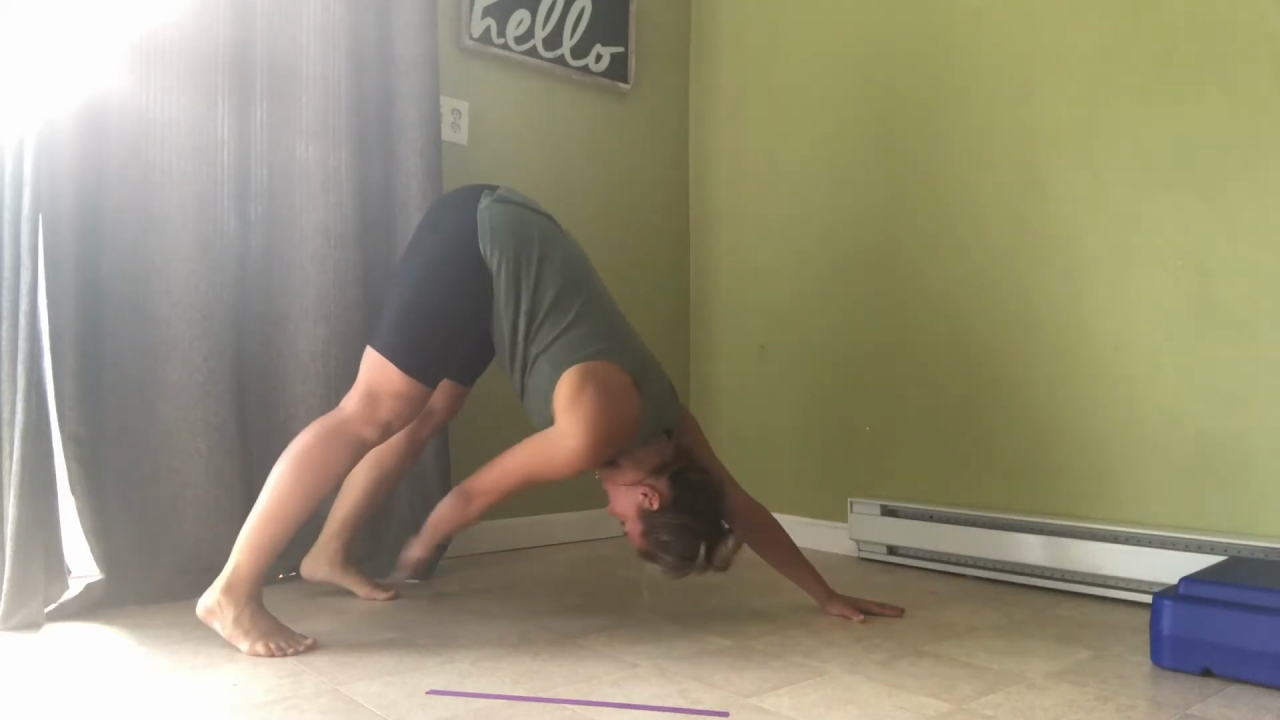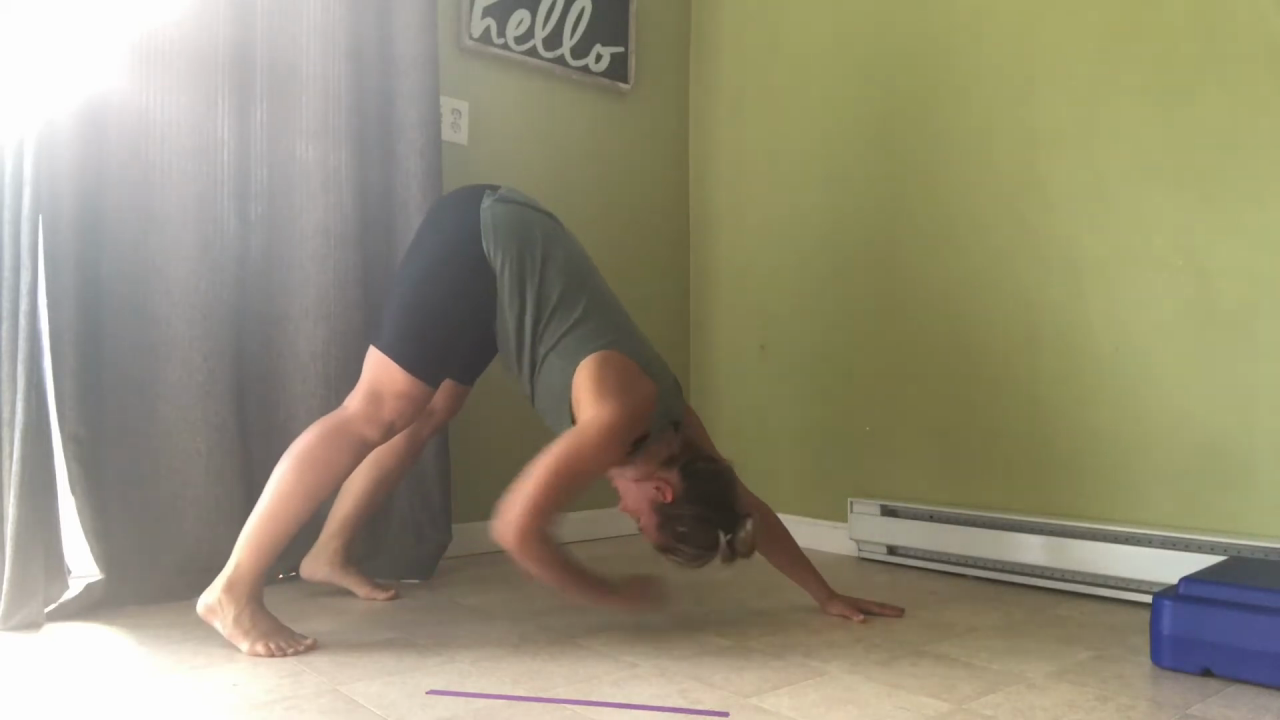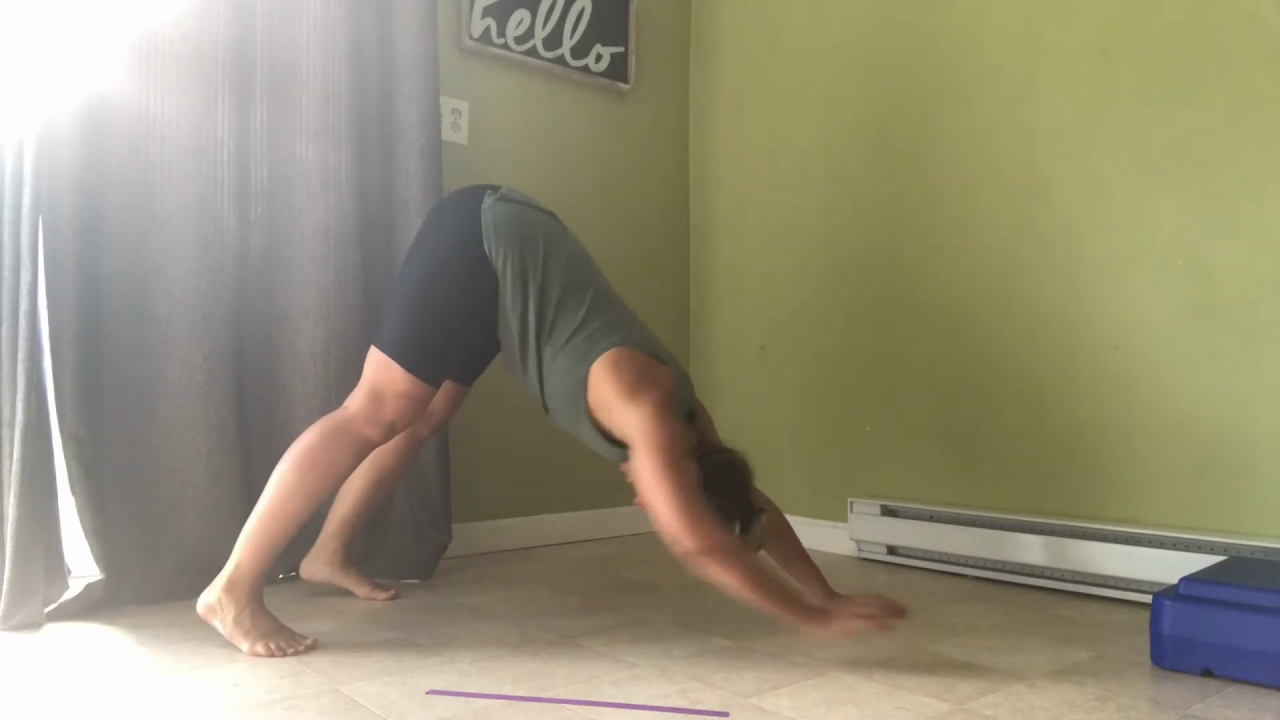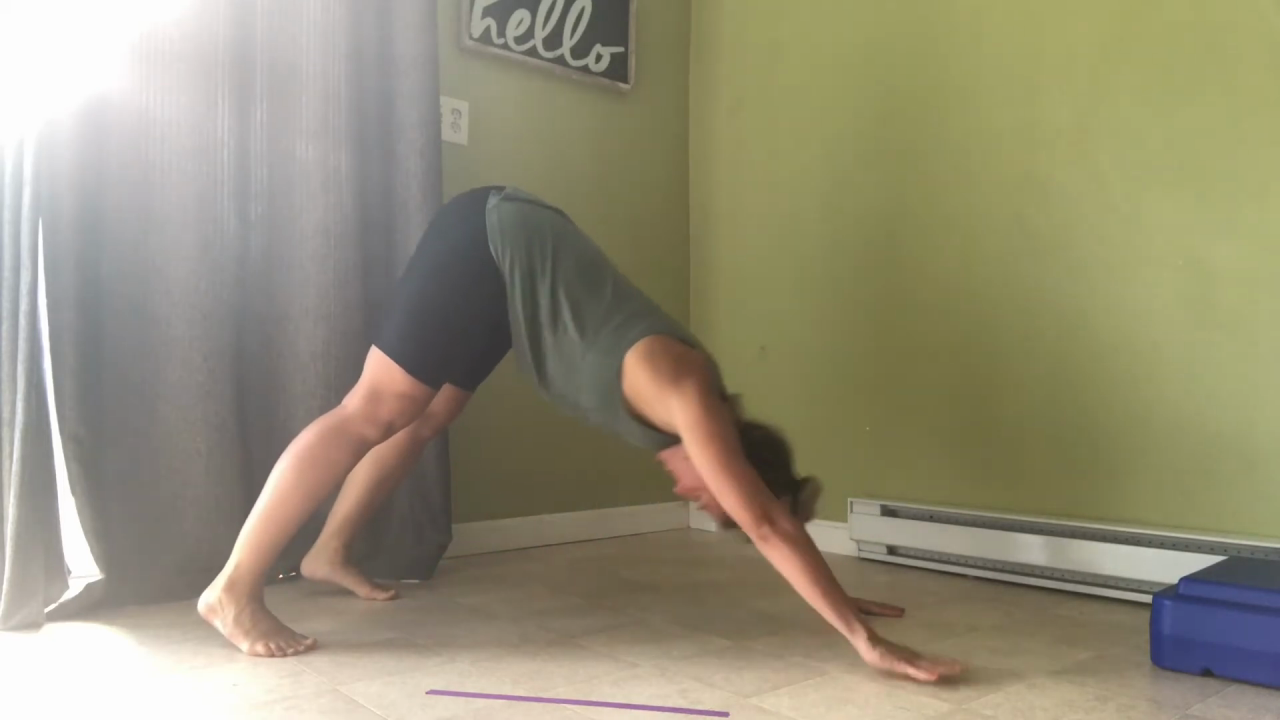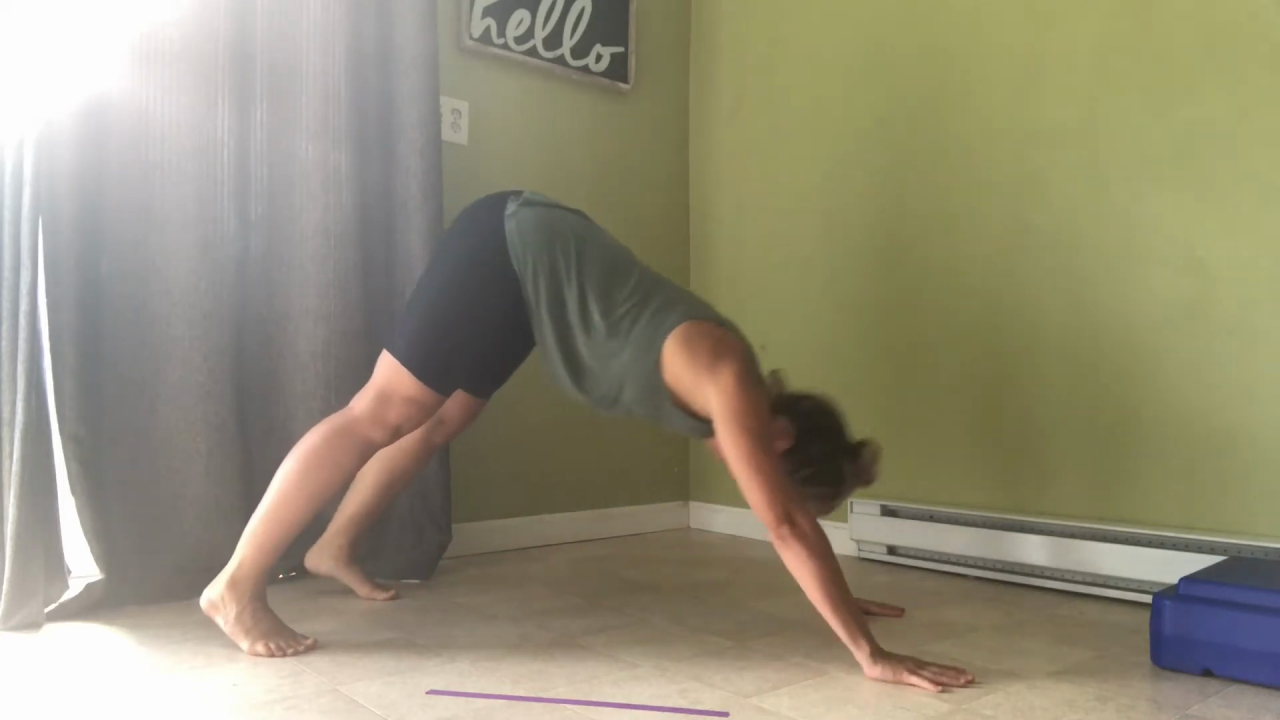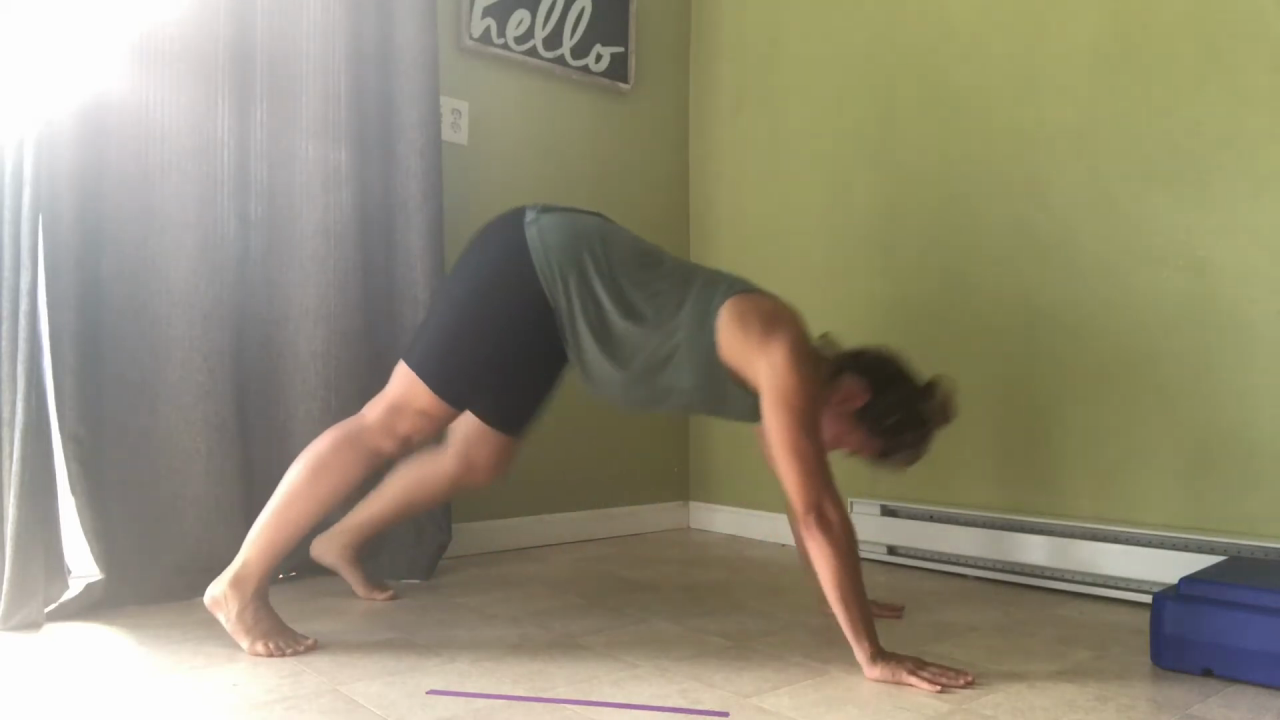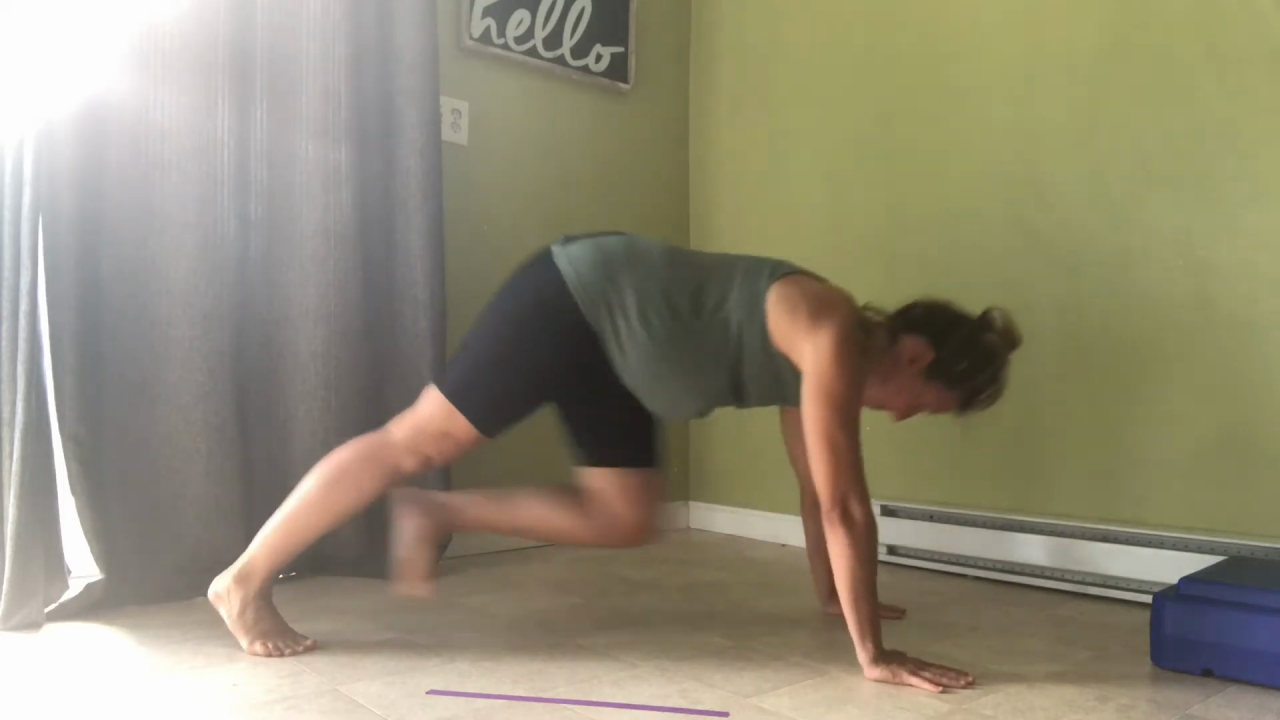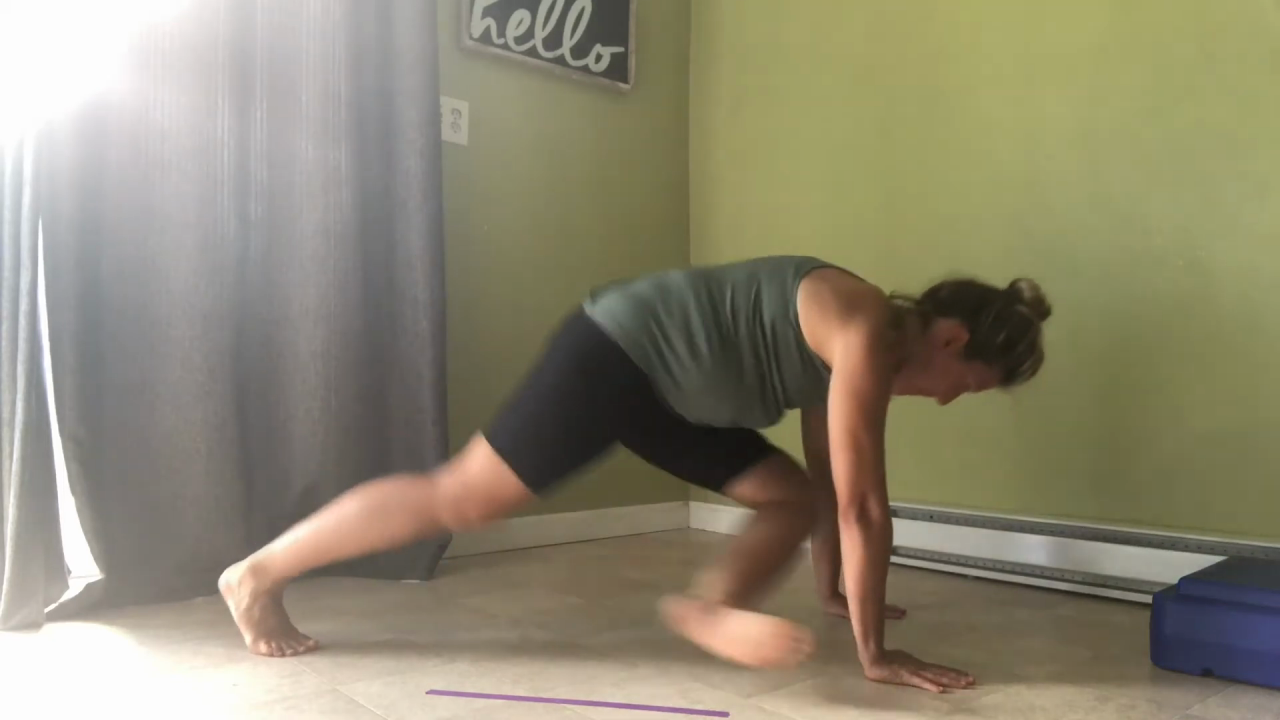
dt=0.2s
person 1, frame 1
left shoulder: (670, 430)
right shoulder: (599, 430)
left elbow: (741, 506)
right elbow: (470, 496)
left wrist: (826, 595)
right wrist: (419, 551)
left hip: (501, 246)
right hip: (477, 239)
left knee: (425, 415)
right knee: (368, 416)
left ankle: (329, 553)
right ankle: (232, 593)
person 1, frame 2
left shoulder: (674, 426)
right shoulder: (621, 415)
left elbow: (747, 505)
right elbow: (515, 525)
left wrist: (827, 595)
right wrist: (600, 591)
left hip: (502, 247)
right hip: (480, 239)
left knee: (422, 417)
right knee: (371, 416)
left ankle: (329, 554)
right ankle: (234, 592)
person 1, frame 3
left shoulder: (683, 420)
right shoulder: (649, 410)
left elbow: (750, 505)
right elbow: (693, 540)
left wrist: (823, 592)
right wrist: (809, 613)
left hip: (501, 251)
right hip: (483, 244)
left knee: (422, 417)
right knee: (371, 417)
left ankle: (328, 555)
right ankle: (231, 591)
person 1, frame 4
left shoulder: (704, 408)
right shoulder: (688, 397)
left elbow: (773, 513)
right elbow: (767, 526)
left wrist: (836, 598)
right wrist: (866, 643)
left hip: (509, 260)
right hip: (489, 242)
left knee: (426, 414)
right knee: (372, 413)
left ankle: (330, 553)
right ankle: (234, 591)
person 1, frame 5
left shoulder: (750, 398)
right shoulder: (729, 385)
left elbow: (791, 518)
right elbow: (786, 525)
left wrist: (840, 600)
right wrist: (869, 653)
left hip: (527, 263)
right hip: (508, 247)
left knee: (439, 417)
right knee: (381, 414)
left ankle: (335, 549)
right ankle: (236, 588)
person 1, frame 6
left shoulder: (781, 375)
right shoulder: (785, 359)
left elbow: (803, 502)
right elbow: (818, 512)
left wrist: (839, 594)
right wrist: (869, 653)
left hip: (557, 295)
right hip: (536, 263)
left knee: (474, 453)
right knee: (395, 422)
left ankle: (342, 540)
right ankle: (239, 587)
person 1, frame 7
left shoulder: (821, 353)
right shoulder: (836, 337)
left elbow: (815, 486)
right elbow: (843, 506)
left wrist: (832, 590)
right wrist: (870, 651)
left hip: (607, 336)
right hip: (576, 297)
left knee: (625, 515)
right knee: (419, 440)
left ankle: (433, 514)
right ankle: (245, 582)
person 1, frame 8
left shoulder: (863, 336)
right shoulder: (870, 331)
left elbow: (840, 496)
right elbow: (861, 505)
left wrist: (843, 590)
right wrist: (868, 648)
left hip: (664, 385)
right hip: (617, 349)
left knee: (794, 496)
right knee: (459, 494)
right ankle: (258, 578)
